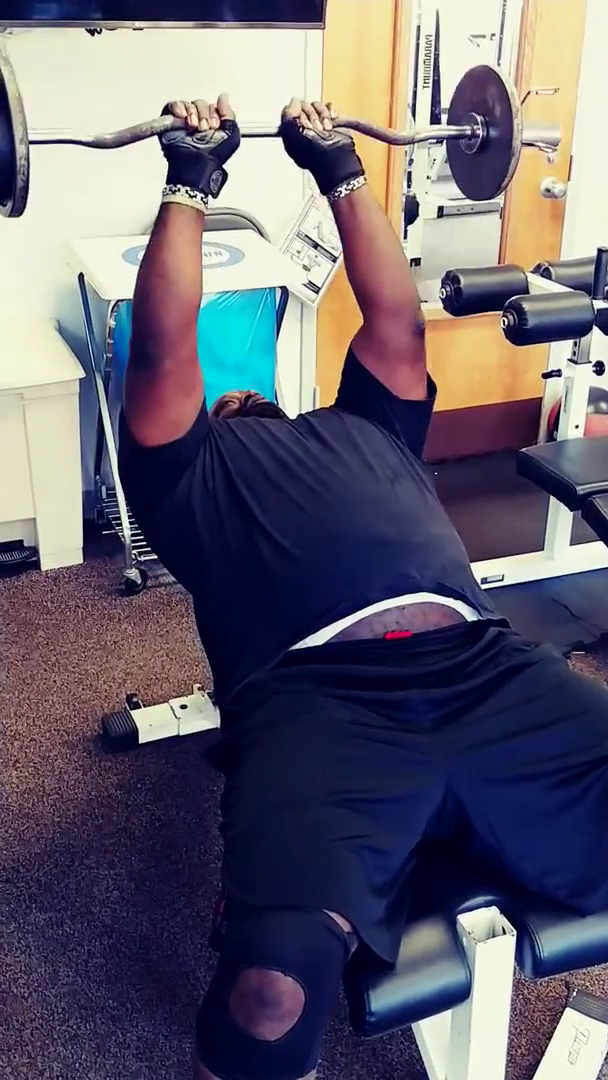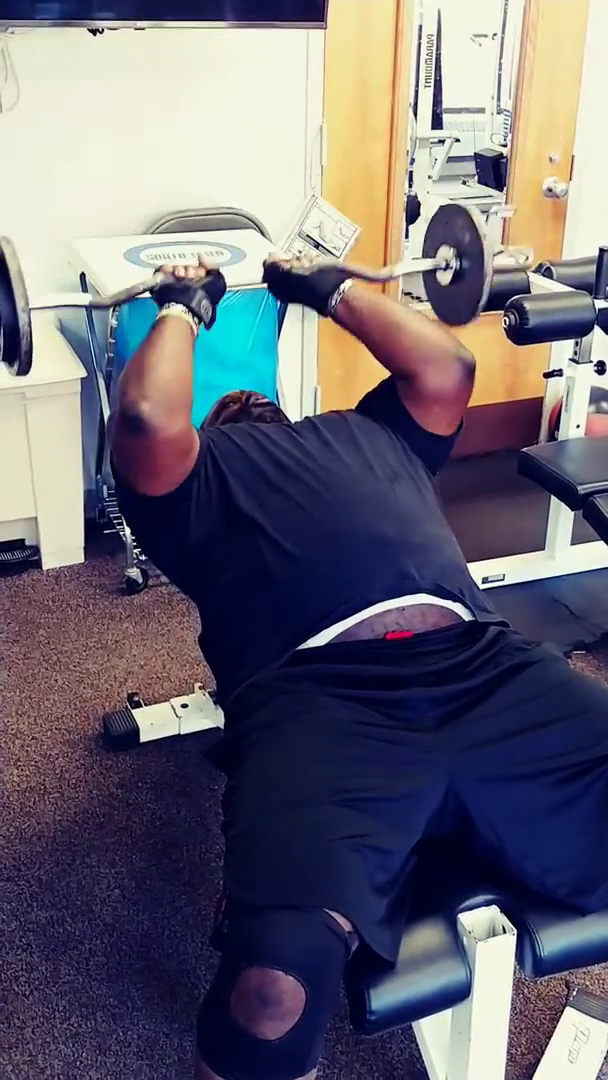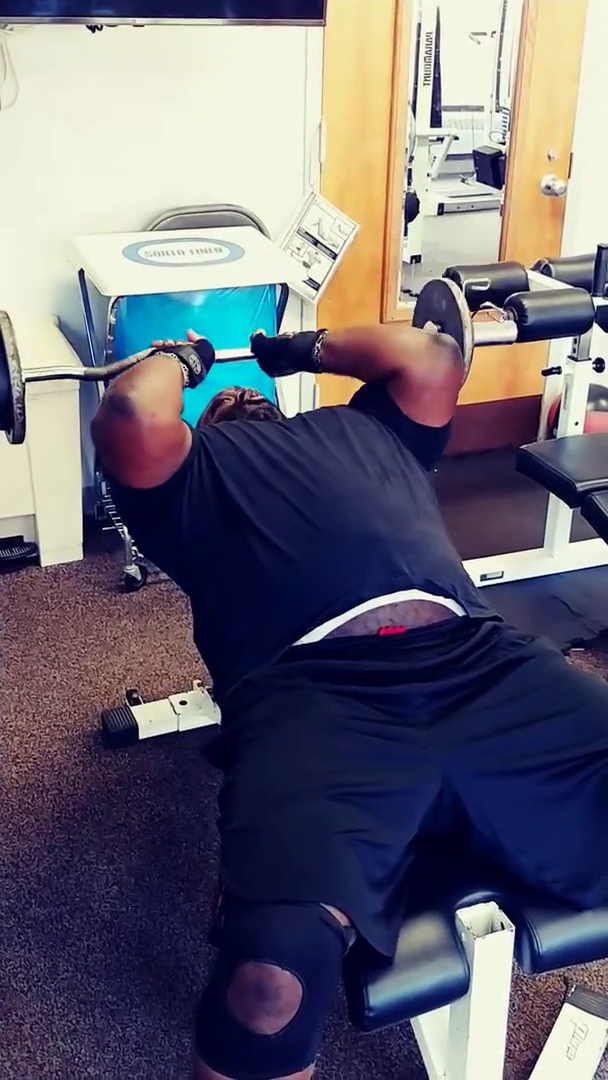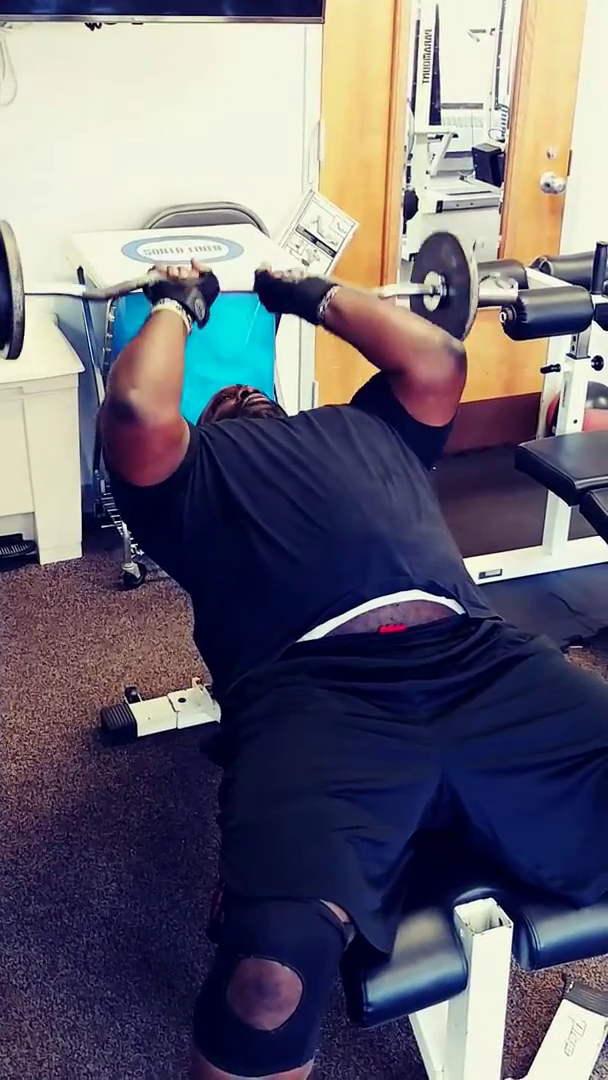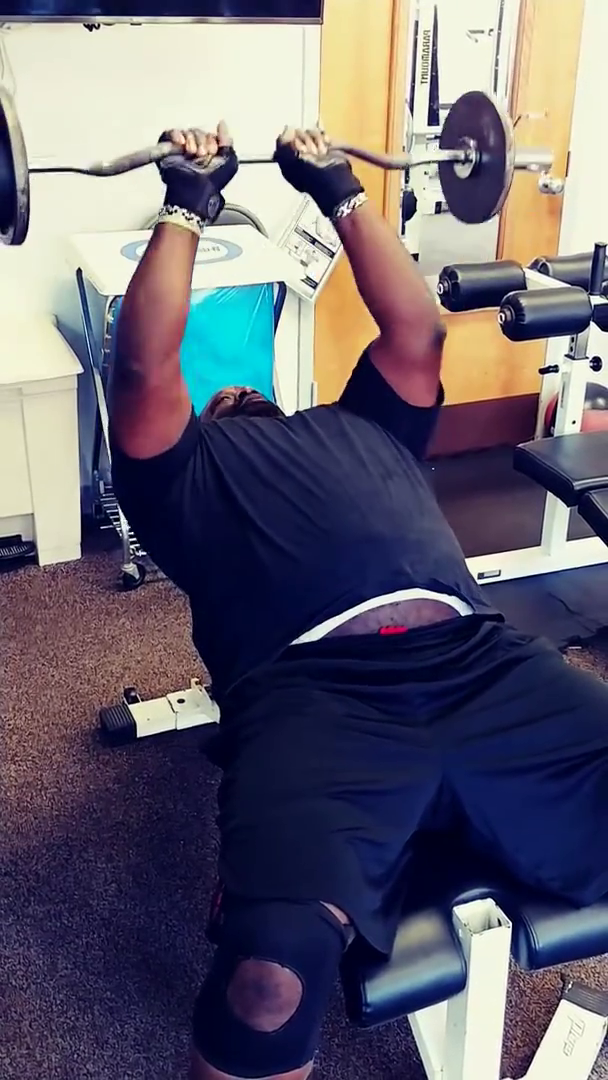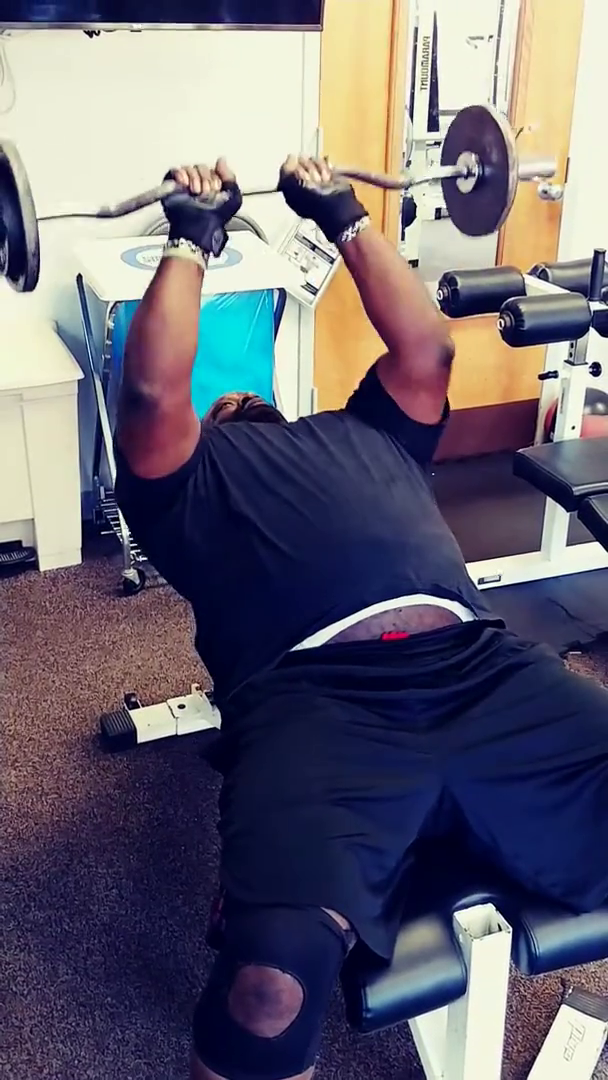
dt=0.4s
person 1, frame 1
left shoulder: (365, 431)
right shoulder: (194, 475)
left elbow: (394, 320)
right elbow: (162, 349)
left wrist: (341, 171)
right wrist: (190, 184)
left hip: (485, 667)
right hip: (314, 700)
right knee: (274, 982)
person 1, frame 2
left shoulder: (365, 433)
right shoulder: (194, 474)
left elbow: (446, 369)
right elbow: (147, 420)
left wrist: (331, 290)
right wrist: (183, 308)
left hip: (483, 665)
right hip: (315, 697)
right knee: (274, 981)
person 1, frame 3
left shoulder: (359, 429)
right shoulder: (193, 469)
left elbow: (434, 358)
right elbow: (129, 418)
left wrist: (315, 348)
right wrist: (175, 363)
left hip: (478, 659)
right hip: (311, 691)
right knee: (271, 979)
person 1, frame 4
left shoulder: (359, 426)
right shoulder: (194, 466)
left elbow: (437, 359)
right elbow: (134, 416)
left wrist: (321, 297)
right wrist: (175, 307)
left hip: (479, 658)
right hip: (312, 691)
right knee: (270, 973)
person 1, frame 5
left shoulder: (359, 429)
right shoulder: (190, 472)
left elbow: (416, 329)
right elbow: (144, 367)
left wrist: (341, 194)
right wrist: (185, 210)
left hip: (481, 661)
right hip: (313, 692)
right knee: (271, 972)
person 1, frame 6
left shoulder: (364, 439)
right shoulder: (192, 479)
left elbow: (423, 351)
right elbow: (154, 394)
left wrist: (345, 218)
right wrist: (189, 241)
left hip: (482, 667)
right hip: (314, 698)
right knee: (273, 977)
